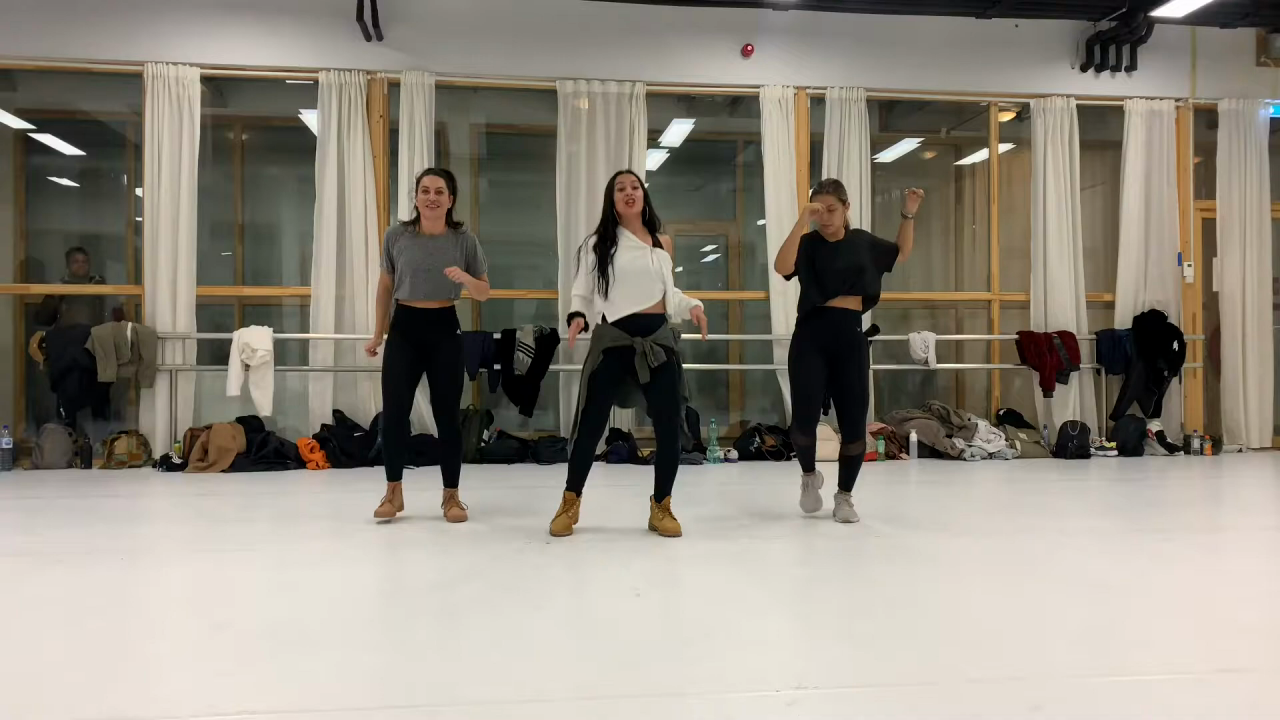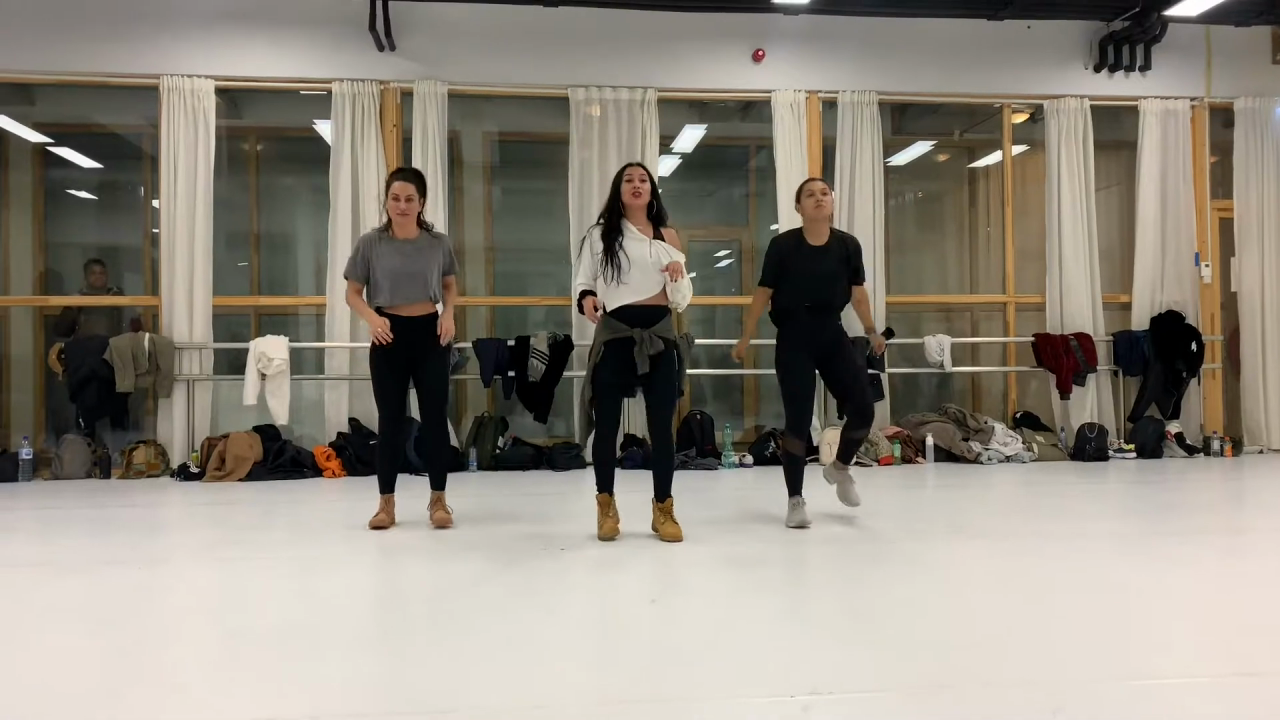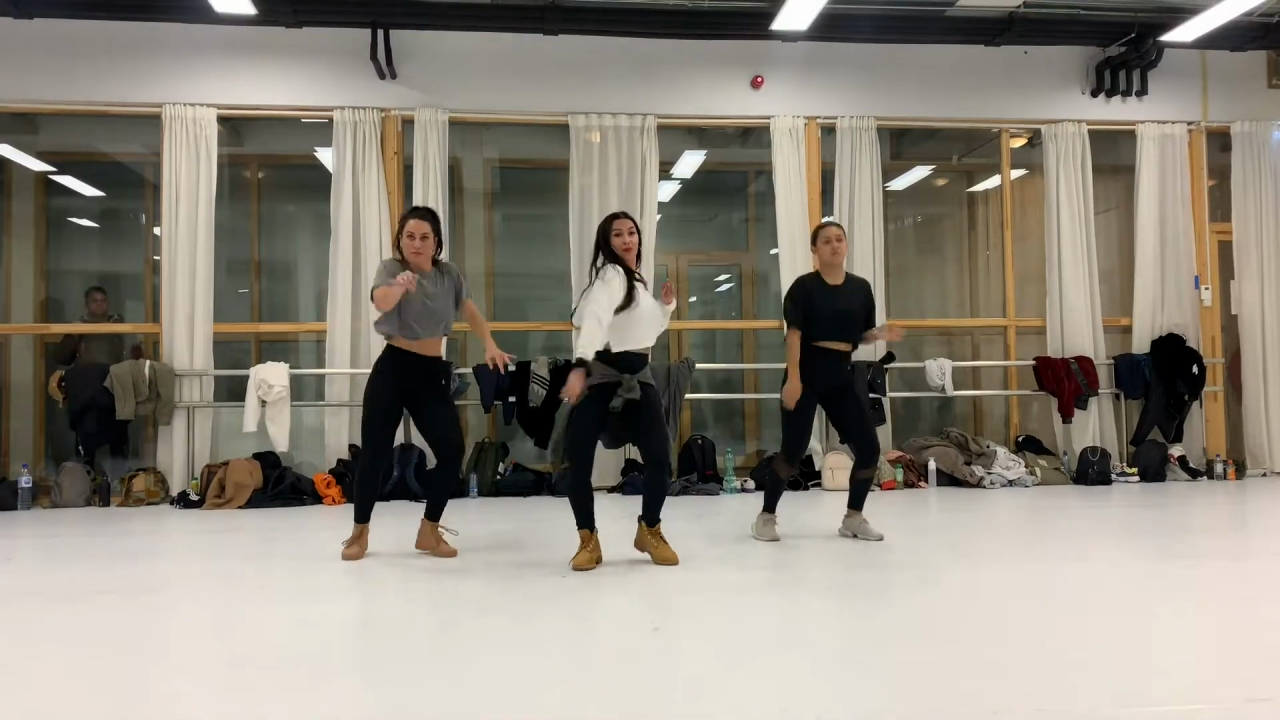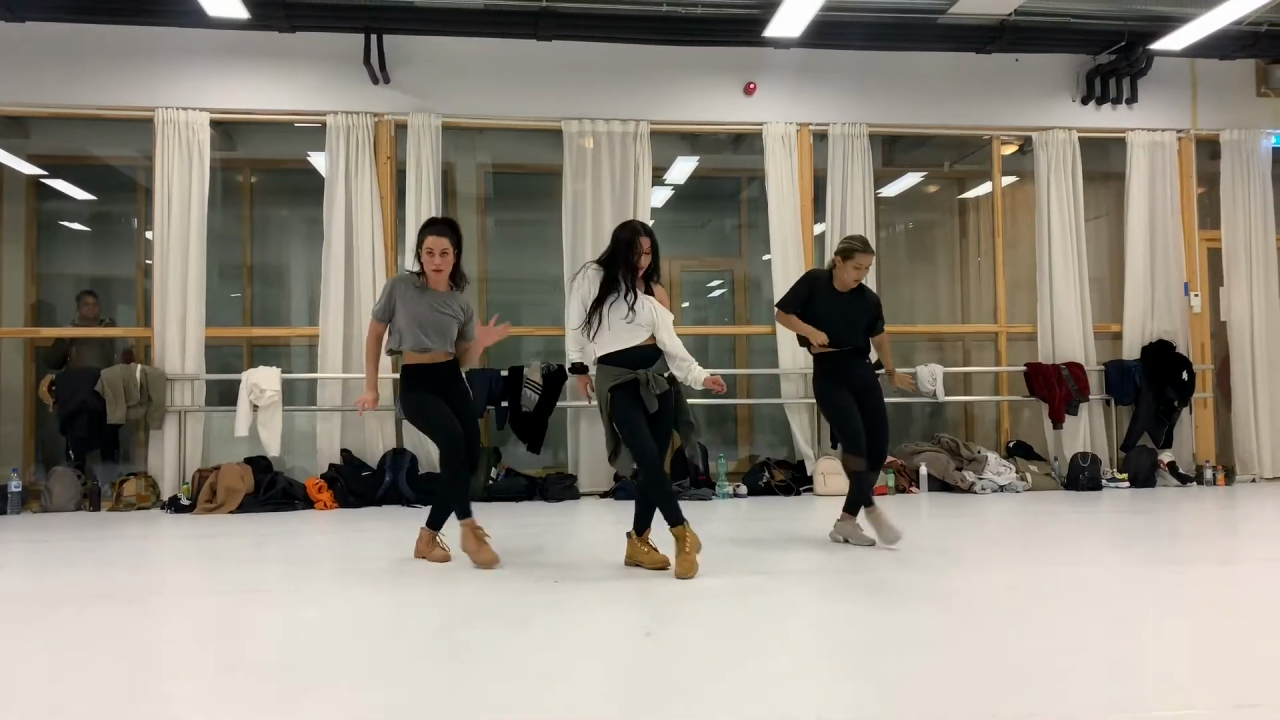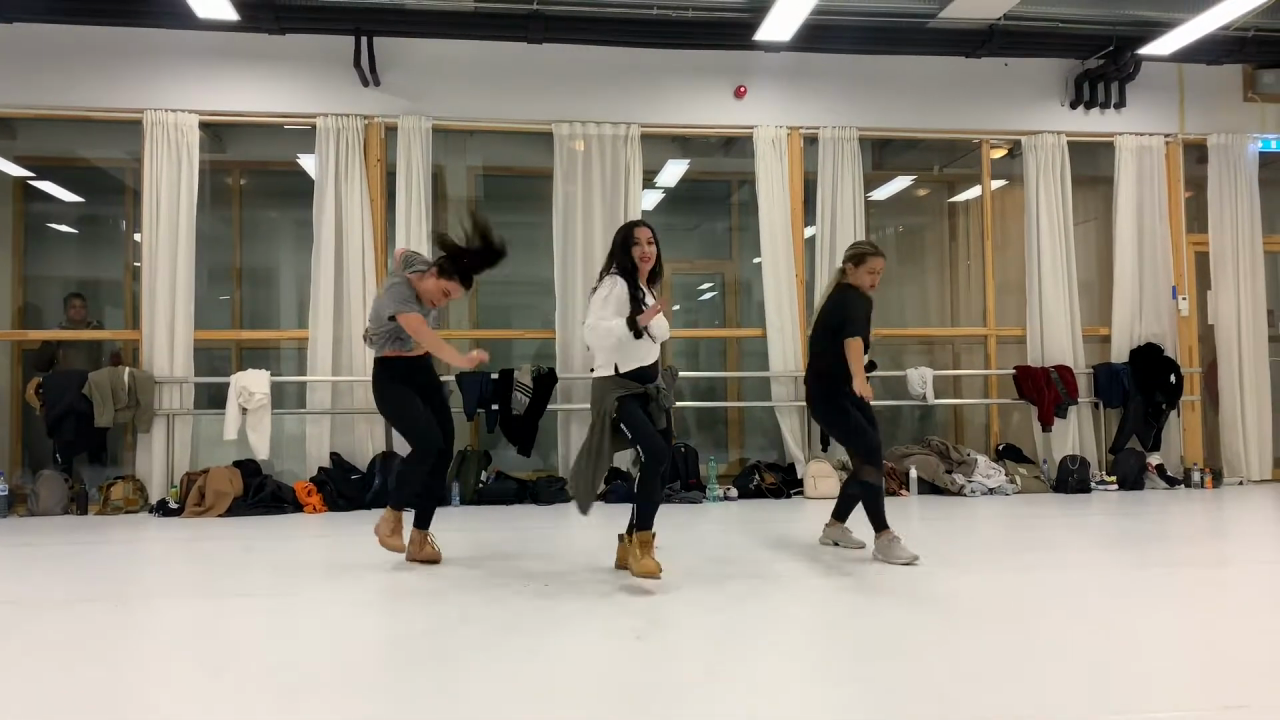
dt=0.7s
person 1, frame 1
left shoulder: (662, 242)
right shoulder: (598, 242)
right elbow: (582, 291)
left wrist: (692, 306)
right wrist: (577, 316)
left hip: (658, 338)
right hip: (613, 338)
left knee: (670, 428)
right knee: (590, 426)
left ankle: (660, 507)
right ankle: (571, 501)
person 1, frame 2
left shoulder: (667, 236)
right shoulder: (600, 235)
right elbow: (585, 279)
left wrist: (680, 273)
right wrist: (586, 297)
left hip: (658, 332)
right hip: (614, 332)
left knee: (662, 424)
right knee: (606, 423)
left ankle: (662, 508)
right ankle: (607, 506)
person 1, frame 3
left shoulder: (639, 281)
right shoulder: (611, 275)
right elbow: (595, 319)
left wrist: (665, 307)
right wrist: (580, 365)
left hip: (636, 378)
right hip: (602, 375)
left knee: (659, 459)
right knee: (577, 463)
left ankle: (649, 530)
right ankle: (589, 539)
person 1, frame 4
left shoulder: (652, 292)
right shoulder: (592, 277)
left elbow: (669, 341)
right elbow: (576, 325)
left wrist: (699, 376)
right wrist: (578, 368)
left hip: (655, 375)
right hip: (616, 377)
left knee: (653, 461)
right knee: (647, 454)
left ankle: (638, 541)
right ankle: (683, 535)
person 1, frame 5
left shoulder: (647, 290)
right shoulder: (615, 284)
right elbow: (594, 333)
right wrist: (637, 323)
left hip: (651, 387)
right hip: (618, 390)
left knee: (660, 468)
right knee: (656, 457)
left ankle: (633, 543)
right ankle: (639, 541)
person 2, frame 1
left shoulder: (464, 240)
right shoulder: (397, 236)
left elbow: (484, 293)
right elbow: (386, 286)
left wrist: (467, 279)
right wrist: (377, 332)
left hip: (444, 328)
right hip: (405, 327)
left knee: (447, 414)
right knee: (394, 411)
left ankle: (451, 496)
right ankle: (394, 492)
person 2, frame 2
left shoulder: (439, 243)
right shoulder: (370, 243)
left elbow: (450, 285)
right elbow: (352, 292)
left wrist: (448, 314)
right wrist: (371, 316)
left hip: (429, 334)
right hip: (389, 337)
left knee: (435, 418)
right knee: (391, 421)
left ankle: (438, 500)
right ankle: (387, 504)
person 2, frame 3
left shoulder: (449, 273)
right shoulder: (390, 268)
left elbow: (471, 313)
right elbow: (381, 303)
left wrist: (491, 348)
right wrist: (398, 285)
left hip: (432, 374)
right hip: (394, 370)
left knee: (451, 453)
right knee: (374, 455)
left ankle: (429, 530)
right ankle: (359, 532)
person 2, frame 4
left shoulder: (460, 302)
right shoulder: (399, 286)
left elbow: (465, 355)
right elbow: (375, 334)
left wrist: (481, 343)
right wrist: (371, 387)
left hip: (452, 379)
right hip: (415, 383)
left knee: (469, 457)
right knee: (453, 439)
left ankle: (428, 537)
right ankle: (470, 529)
person 2, frame 5
left shoulder: (415, 269)
right shoulder: (398, 293)
left elbow: (404, 254)
right elbow: (424, 336)
right wrist: (460, 360)
left hip: (420, 372)
right hip: (393, 377)
left knee: (441, 455)
right knee: (427, 444)
left ankle: (421, 536)
right ankle: (392, 518)
person 3, frame 1
left shoulder: (862, 241)
right shoulder: (806, 242)
left elbow: (901, 253)
right elbow: (782, 267)
left wrist: (908, 215)
right wrist: (801, 224)
left hip: (850, 335)
right hip: (811, 334)
left knee: (853, 421)
right knee: (804, 418)
left ankle: (844, 496)
right ankle: (809, 477)
person 3, frame 2
left shoulder: (847, 245)
right shoulder: (783, 244)
left elbow: (856, 290)
right elbow: (765, 292)
left wrist: (872, 331)
right wrist: (745, 337)
left hip: (831, 333)
right hip: (794, 334)
left knee: (863, 410)
right knee: (799, 420)
left ankle: (840, 468)
right ankle: (795, 500)
person 3, frame 3
left shoulder: (861, 288)
right shoulder: (804, 287)
left elbow: (863, 334)
right elbow: (793, 334)
left wrist: (884, 334)
right wrist: (793, 378)
left hip: (841, 375)
right hip: (808, 373)
left knee: (869, 448)
right knee: (794, 449)
left ankle: (853, 517)
right ankle: (767, 515)
person 3, frame 4
left shoulder: (868, 299)
right shoulder: (813, 281)
right elbow: (782, 314)
left wrist: (892, 372)
right wrist: (808, 330)
left hip: (863, 373)
right hip: (829, 376)
left knee: (877, 450)
right knee: (854, 439)
left ankle: (846, 522)
right ankle: (871, 511)
person 3, frame 5
left shoulder: (840, 296)
right shoulder: (856, 299)
right elbow: (851, 338)
right wrist: (859, 379)
left hip: (834, 390)
right hip: (829, 392)
left knee: (868, 460)
right knee: (867, 451)
left ankle: (835, 527)
right ankle: (884, 538)
